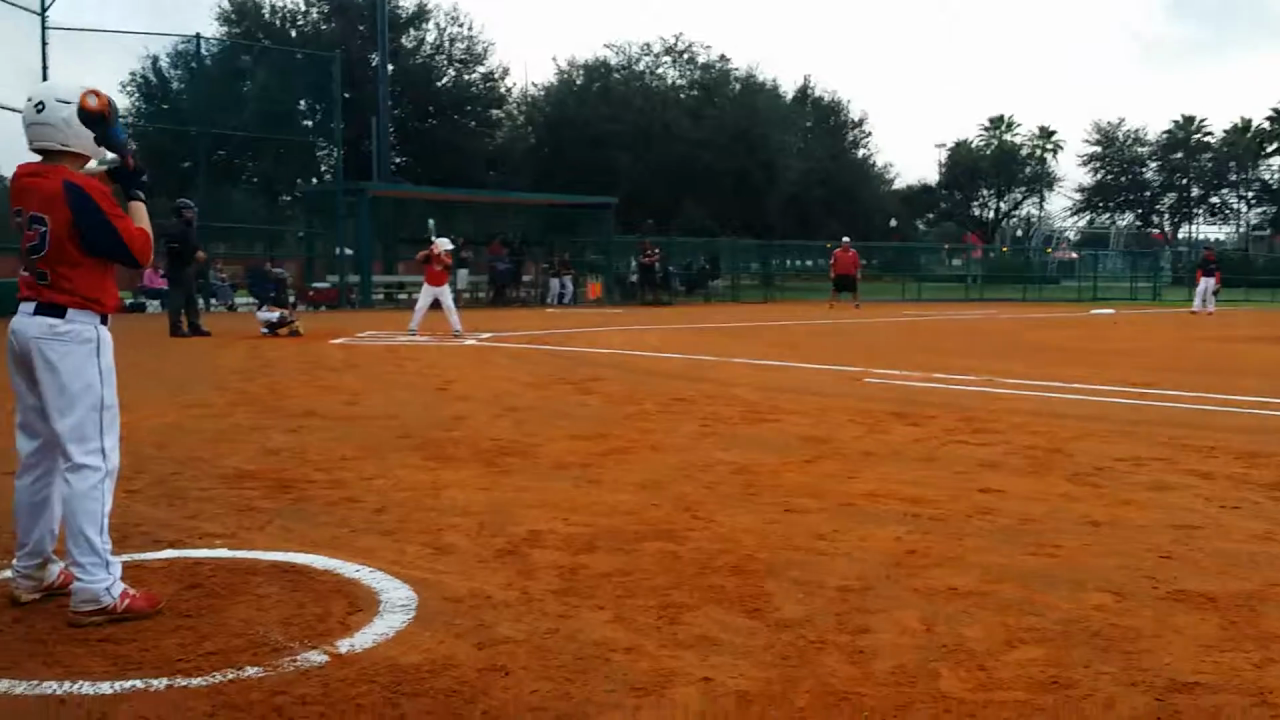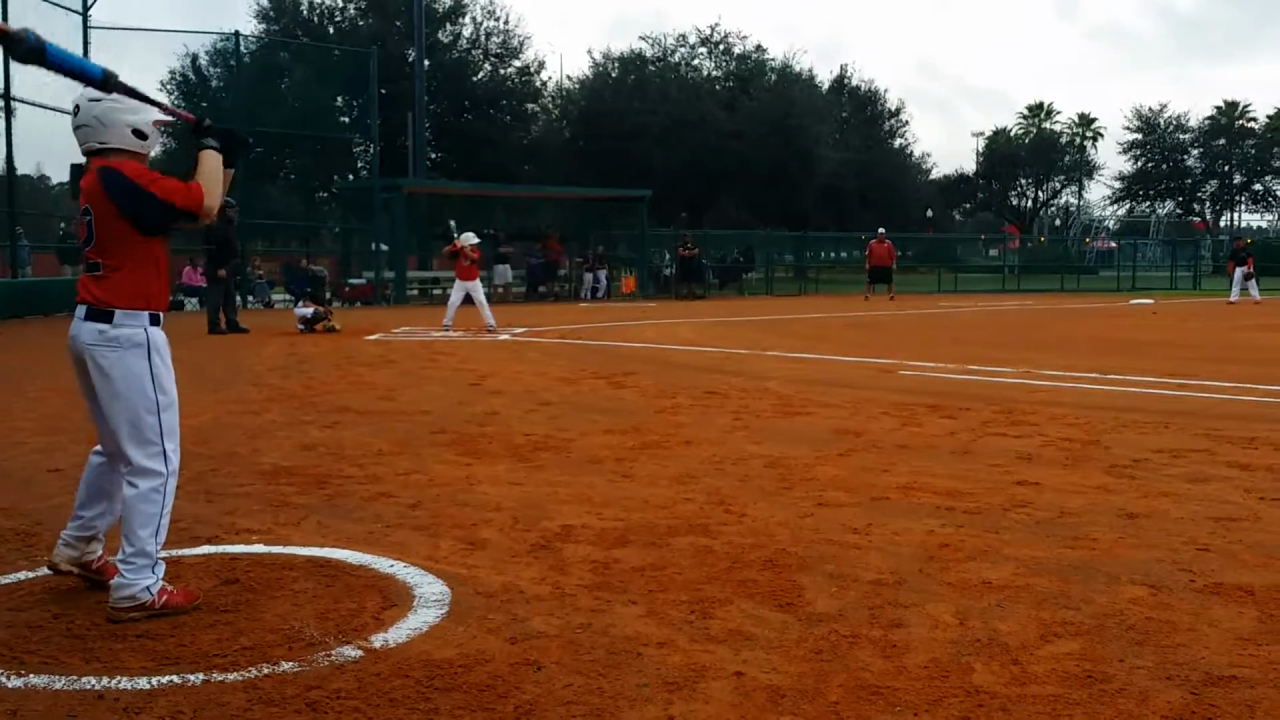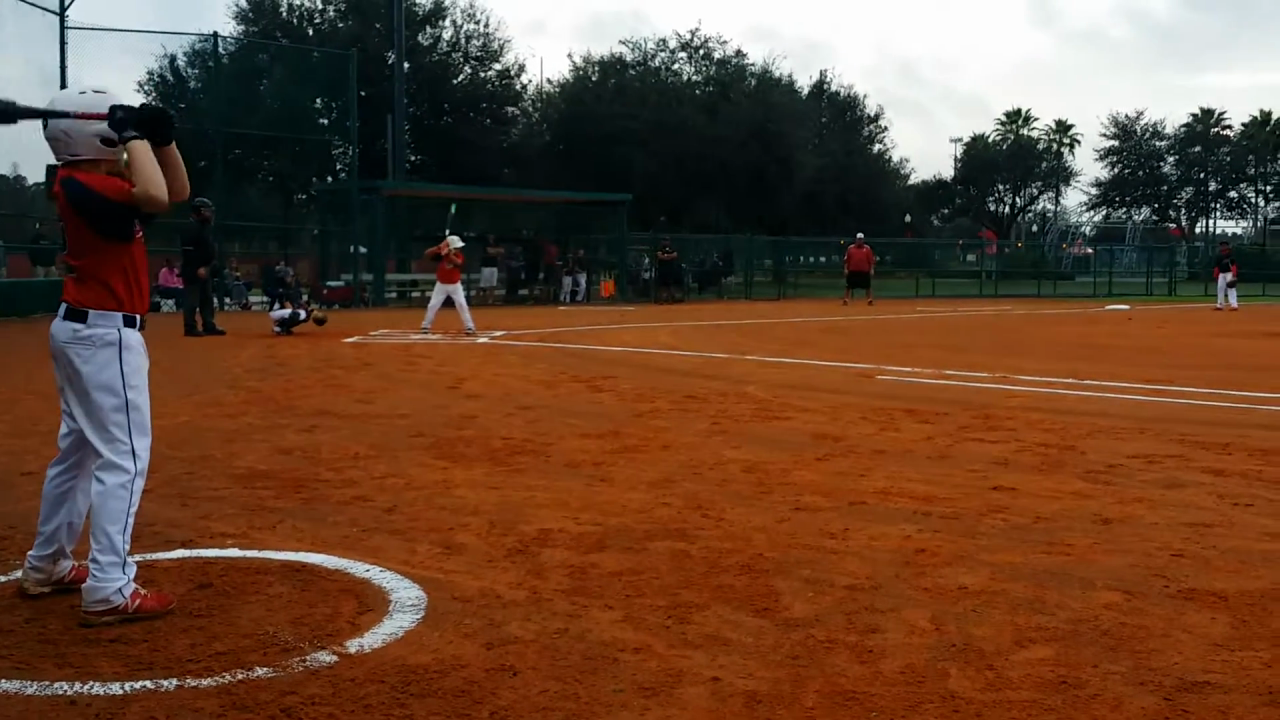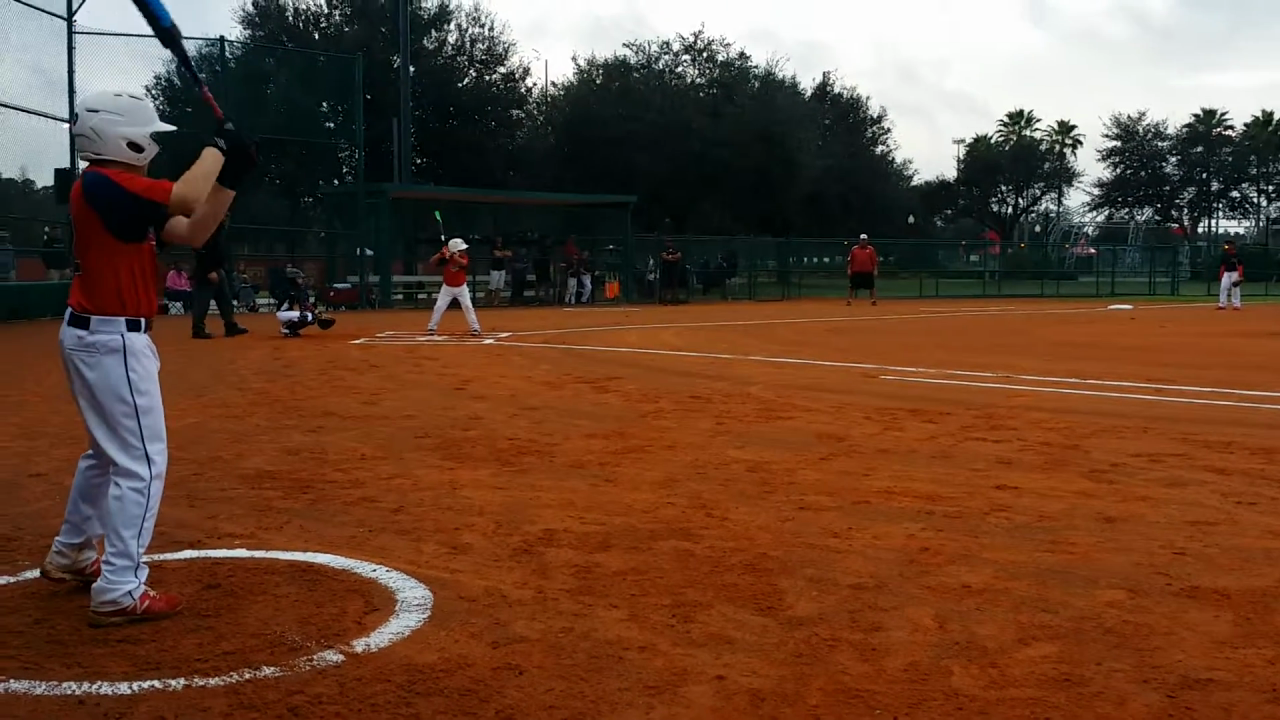
dt=0.7s
person 1, frame 1
left shoulder: (25, 181)
right shoulder: (82, 192)
right elbow: (141, 253)
left wrist: (110, 183)
right wrist: (133, 192)
left hip: (29, 325)
right hip: (72, 332)
left knee: (38, 455)
right knee: (89, 458)
left ankle: (32, 572)
right ankle: (93, 591)
person 1, frame 2
left shoulder: (104, 178)
right shoulder: (118, 176)
left elbow: (193, 212)
right elbow: (202, 204)
left wrist: (224, 160)
right wrist: (209, 144)
left hip: (92, 326)
right hip: (126, 332)
left knee: (117, 447)
right knee: (153, 460)
left ankle: (79, 545)
right ankle: (137, 588)
person 1, frame 3
left shoulder: (102, 182)
right shoulder: (81, 185)
left elbow: (178, 192)
right elbow: (155, 196)
left wrist: (163, 139)
right wrist: (135, 134)
left hip: (84, 330)
right hip: (104, 334)
left knee: (77, 451)
right knee: (123, 458)
left ankle: (46, 566)
right ankle: (108, 591)
person 1, frame 4
left shoulder: (124, 193)
right shoulder: (101, 183)
left elbow: (192, 233)
right elbow: (186, 197)
left wrist: (231, 179)
right wrist: (219, 145)
left hip: (98, 334)
right hip: (112, 339)
left knee: (110, 451)
right knee: (141, 461)
left ankle: (71, 554)
right ankle: (119, 592)
